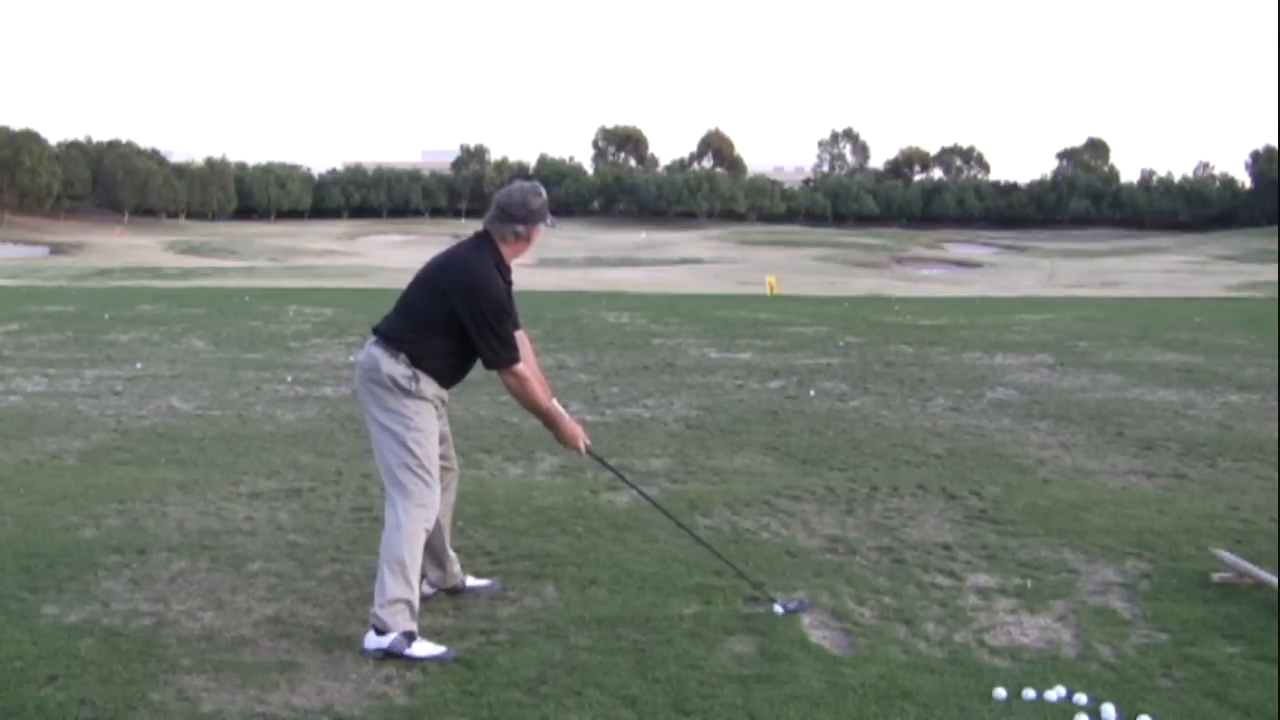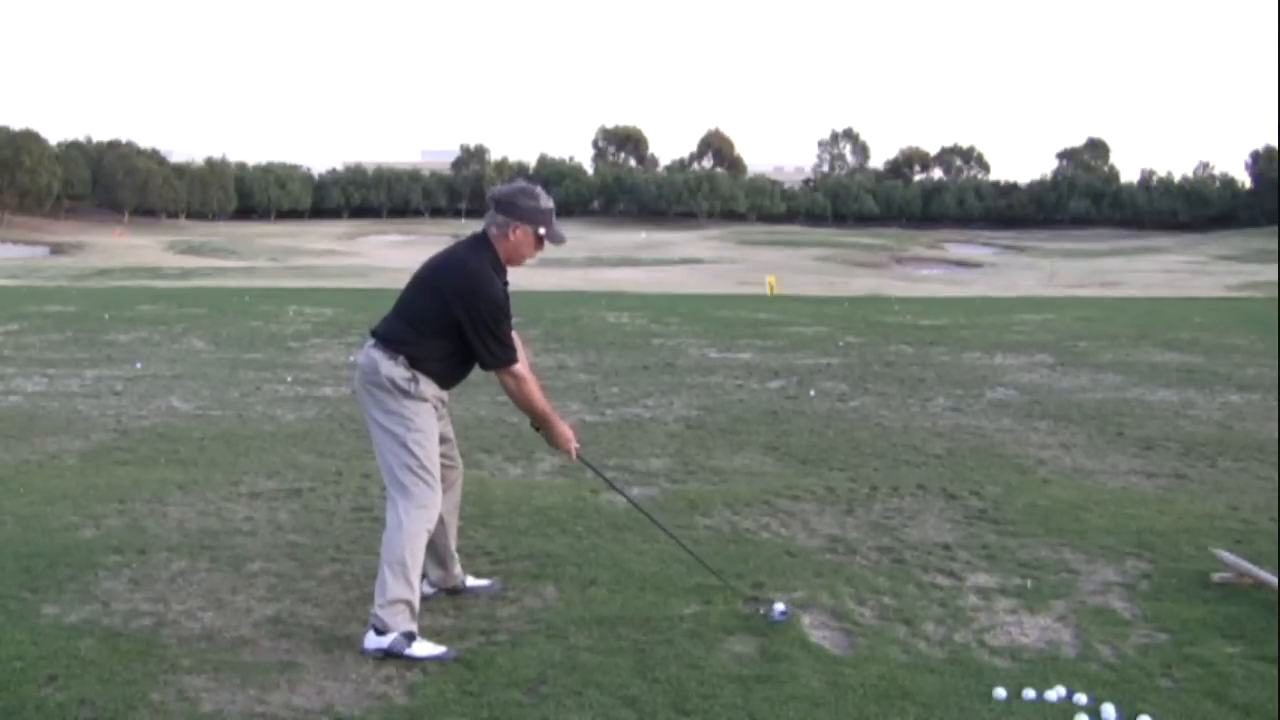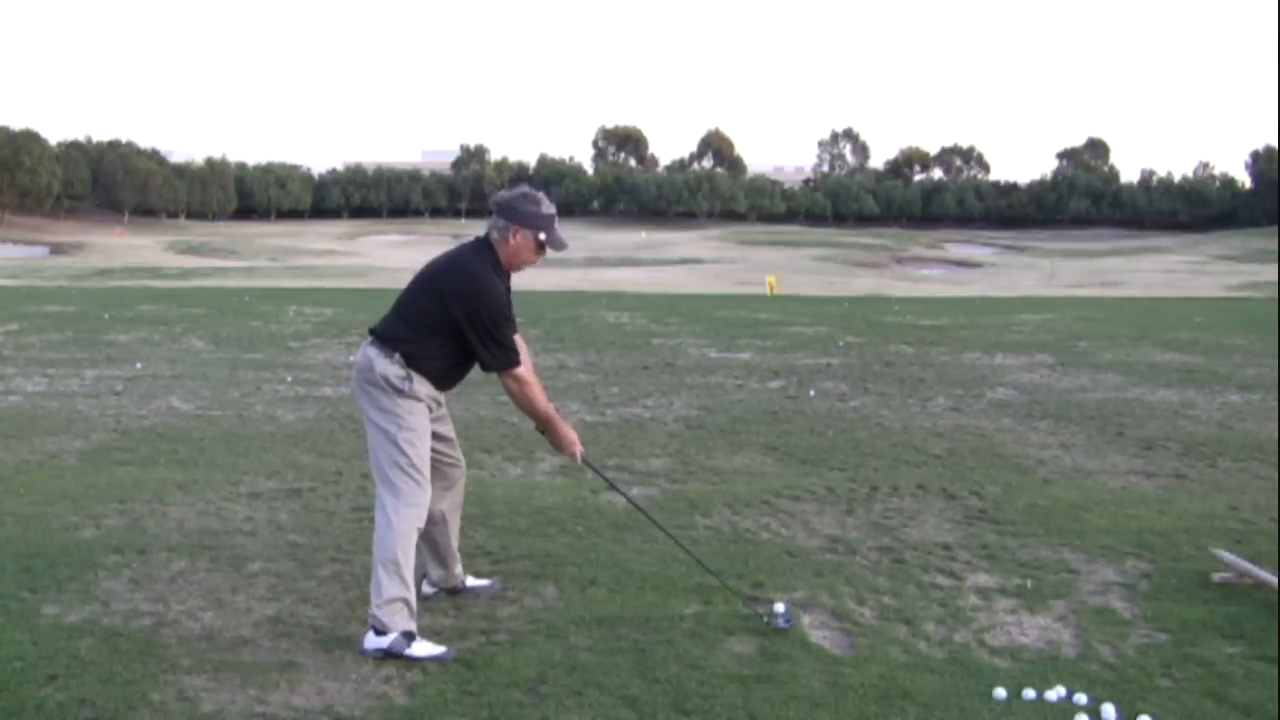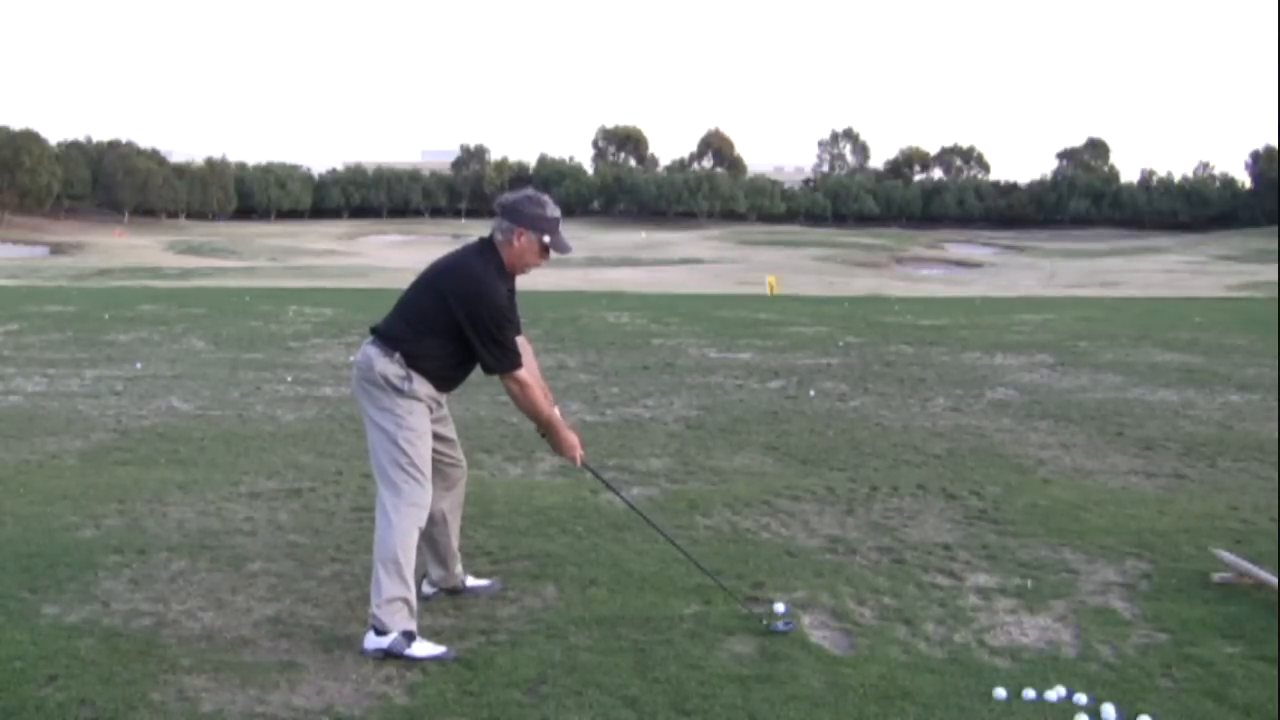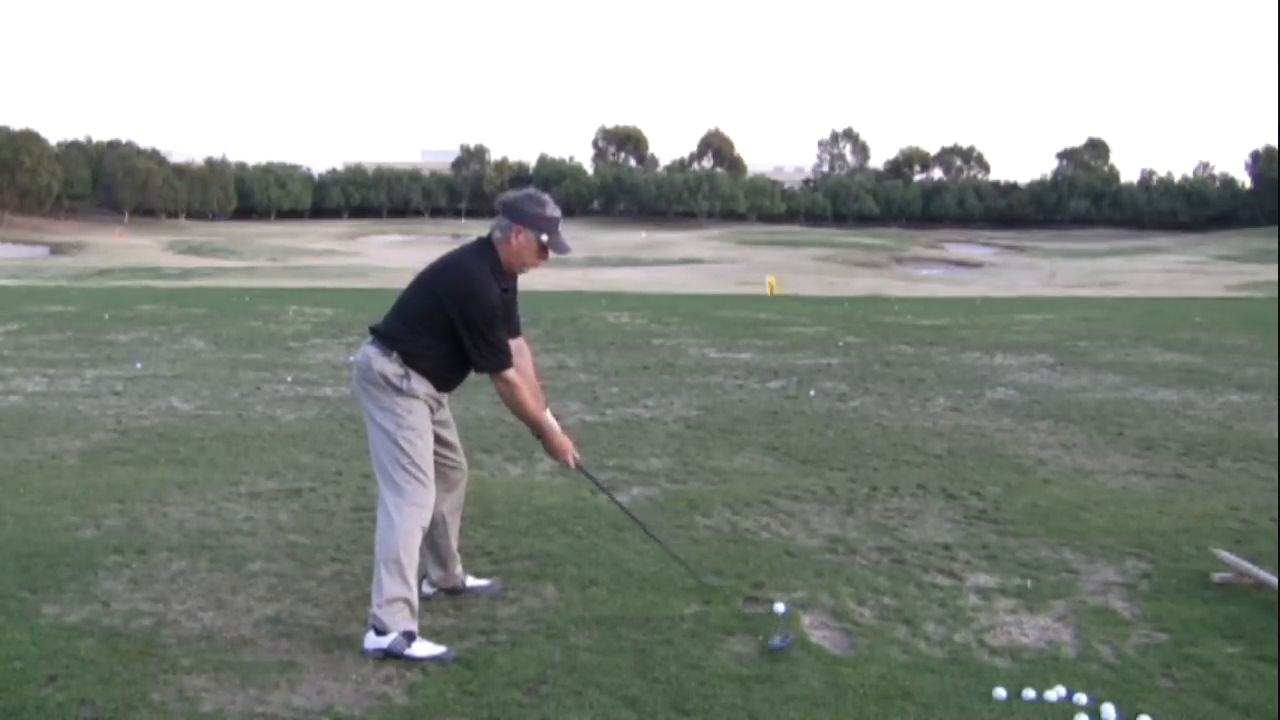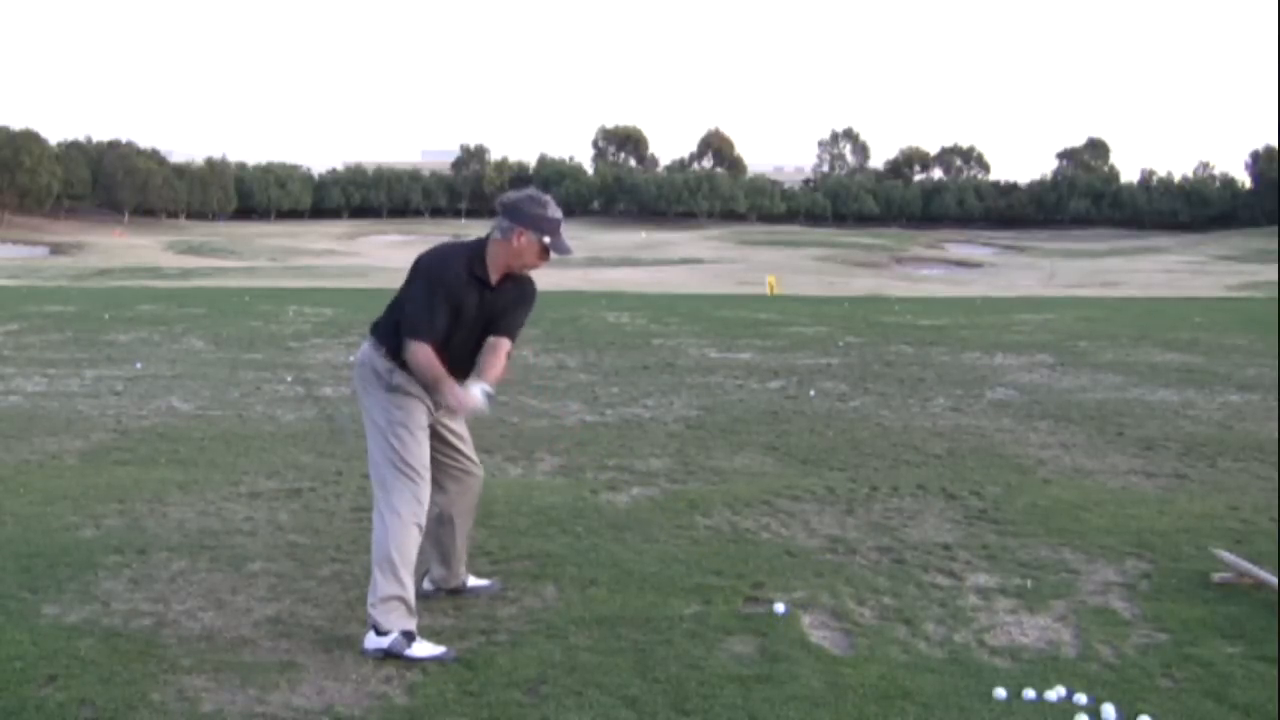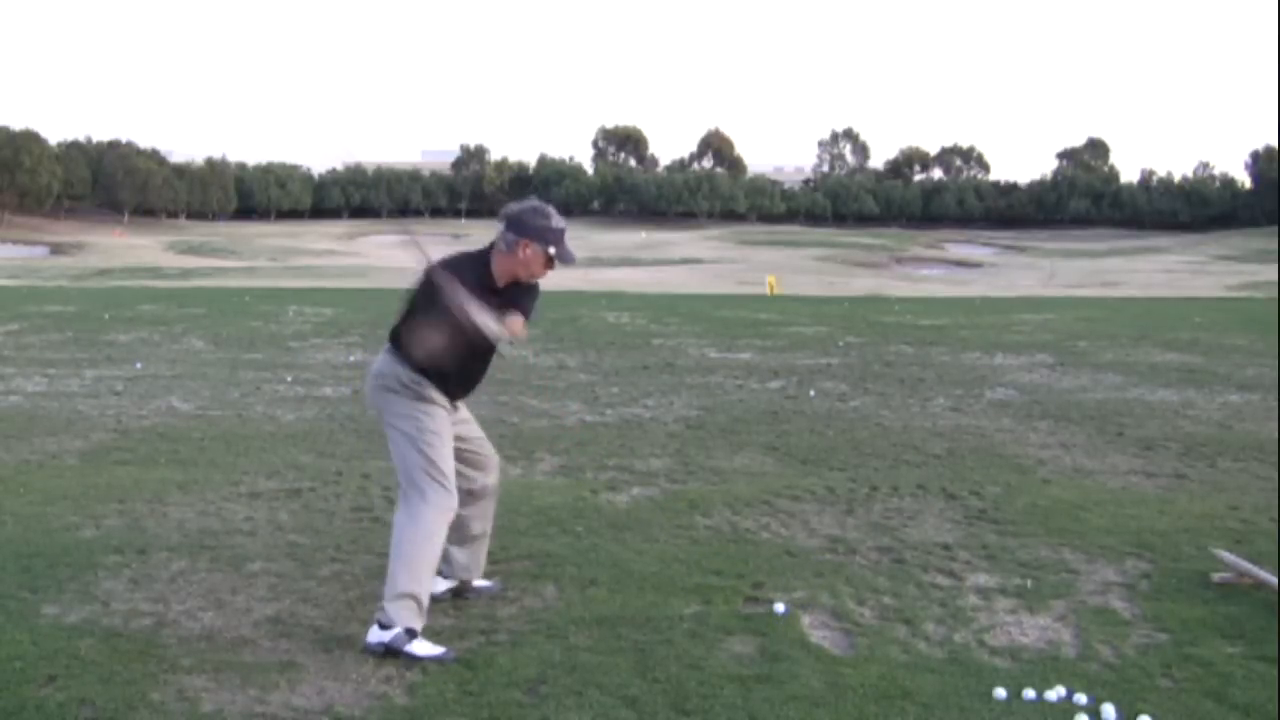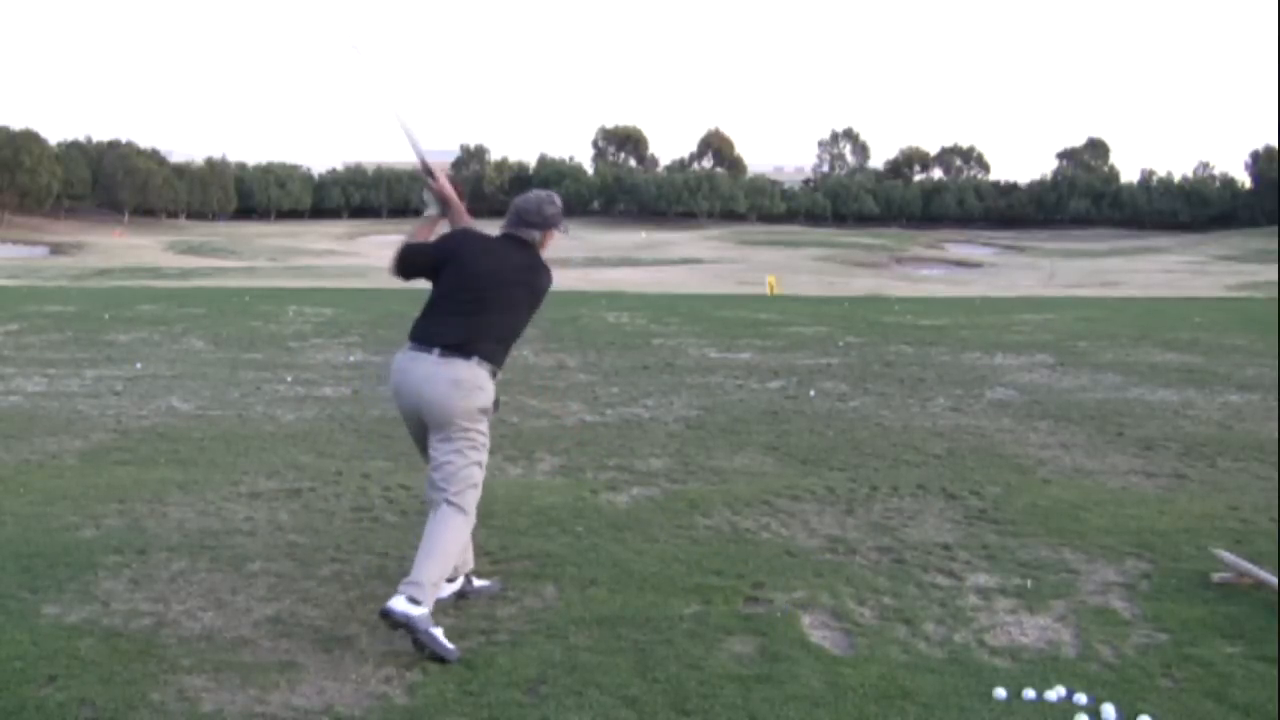
dt=0.4s
person 1, frame 1
left shoulder: (485, 262)
right shoulder: (478, 279)
left elbow: (517, 339)
right elbow: (512, 372)
left wrist: (554, 403)
right wrist: (558, 423)
left hip: (414, 377)
right hip: (398, 379)
left knee: (441, 477)
right knee: (415, 497)
left ankle: (441, 576)
right ankle: (389, 629)
person 1, frame 2
left shoulder: (481, 262)
right shoulder: (476, 278)
left elbow: (511, 343)
right elbow: (509, 373)
left wrist: (543, 411)
right wrist: (551, 424)
left hip: (413, 378)
right hip: (399, 380)
left knee: (445, 475)
right knee: (418, 497)
left ankle: (442, 576)
right ankle: (390, 628)
person 1, frame 3
left shoulder: (486, 267)
right shoulder: (476, 281)
left elbow: (515, 344)
right elbow: (512, 375)
left wrist: (548, 412)
right wrist: (555, 427)
left hip: (414, 379)
right hip: (394, 379)
left knee: (447, 474)
right knee: (408, 496)
left ankle: (443, 575)
right ankle: (388, 629)
person 1, frame 4
left shoulder: (493, 269)
right shoulder: (479, 283)
left elbow: (519, 345)
right elbow: (514, 377)
left wrist: (554, 412)
right wrist: (555, 432)
left hip: (417, 379)
right hip: (394, 378)
left knee: (448, 474)
right knee: (408, 495)
left ankle: (443, 575)
right ankle: (388, 628)
person 1, frame 5
left shoulder: (500, 274)
right shoulder: (473, 281)
left elbow: (516, 349)
right elbow: (502, 375)
left wrist: (548, 417)
right wrist: (547, 434)
left hip: (422, 380)
right hip: (394, 378)
left knee: (449, 475)
right knee: (411, 496)
left ankle: (443, 576)
right ankle: (389, 628)
person 1, frame 6
left shoulder: (521, 290)
right shoulder: (443, 265)
left elbow: (498, 347)
right elbow: (417, 348)
left wrist: (479, 390)
right wrist: (450, 389)
left hip: (441, 386)
right hip: (392, 377)
left knee: (462, 479)
right knee: (407, 497)
left ankle: (445, 576)
right ankle: (388, 628)
person 1, frame 7
left shoulder: (523, 287)
right shoulder: (452, 277)
left elbow: (513, 327)
right elbow: (416, 346)
right wrist: (453, 321)
left hip: (442, 392)
right hip: (410, 385)
left knee: (482, 474)
right knee: (432, 497)
left ankle: (455, 572)
right ankle: (394, 626)
person 1, frame 8
left shoulder: (462, 244)
right shoulder: (538, 275)
left elbow: (400, 265)
left wrist: (437, 211)
right wrist: (455, 204)
left hip: (408, 368)
right hip: (461, 381)
left knee: (447, 478)
right knee: (456, 500)
left ankle: (452, 574)
right ankle: (412, 601)
